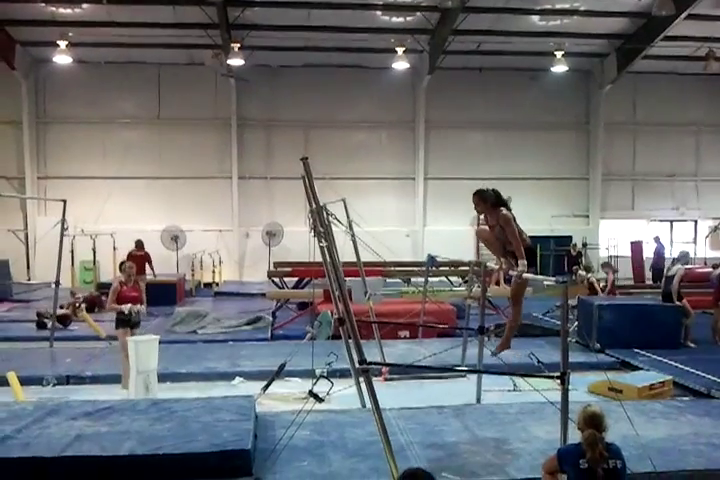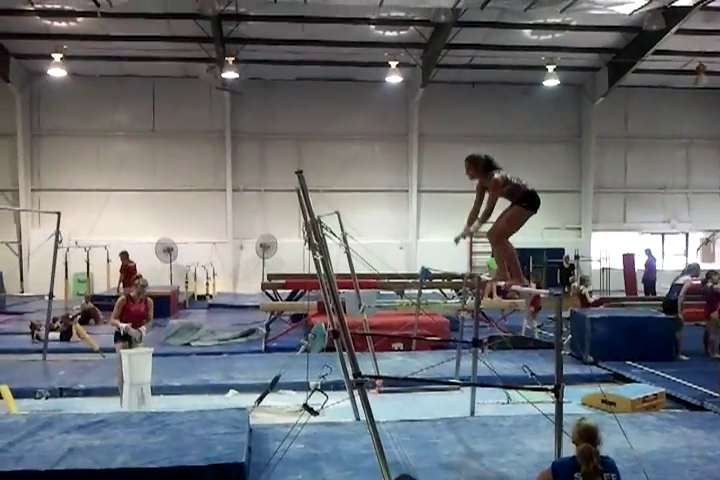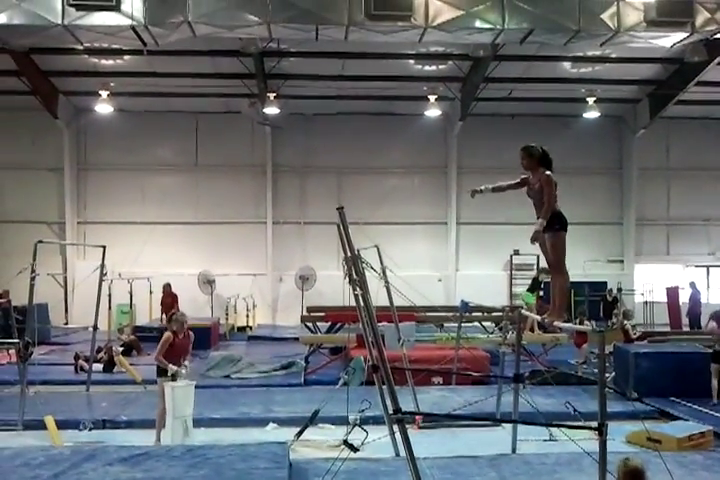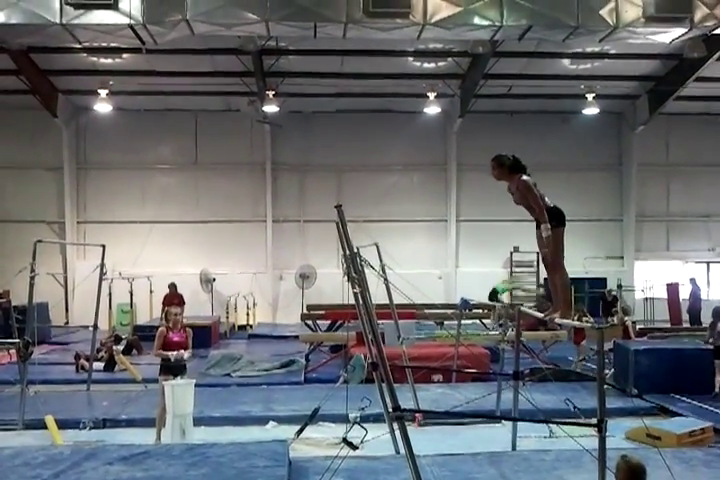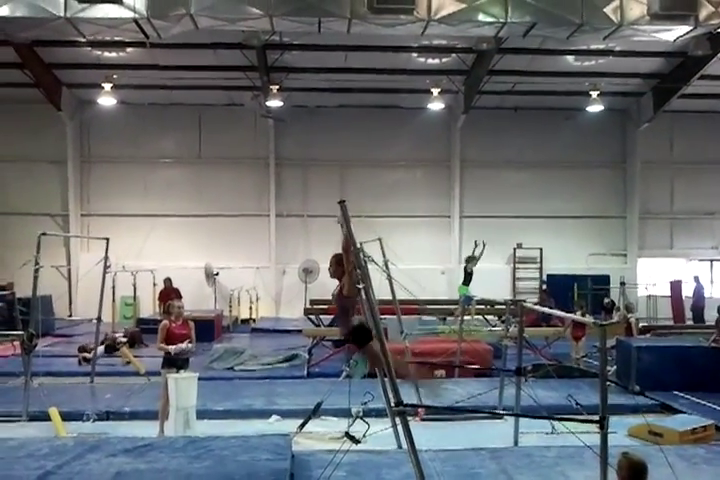
dt=1s
person 1, frame 1
left shoulder: (504, 215)
right shoulder: (487, 217)
left elbow: (516, 241)
right elbow: (498, 239)
left wrist: (522, 265)
right wrist: (503, 261)
left hip: (526, 253)
right hip: (510, 251)
left knee: (515, 299)
left ankle: (506, 340)
person 1, frame 2
left shoulder: (495, 180)
right shoulder: (482, 183)
left elbow: (489, 209)
right elbow: (476, 208)
left wrist: (474, 228)
right wrist: (465, 230)
left hip: (528, 200)
right hip: (518, 201)
left knee: (498, 237)
right knee: (493, 235)
left ankle: (519, 279)
right ankle: (503, 275)
person 1, frame 3
left shoulder: (547, 177)
right shoulder: (528, 179)
left elbow: (548, 205)
right elbow: (505, 186)
left wrist: (538, 227)
right wrist: (482, 189)
left hip: (555, 222)
right hip: (545, 224)
left knee: (559, 269)
right knee: (553, 269)
left ankle: (560, 312)
right ankle: (553, 310)
person 1, frame 4
left shoulder: (523, 183)
right shoulder: (511, 186)
left elbow: (539, 206)
left wrist: (546, 232)
left hip: (552, 217)
right hip: (543, 220)
left knee: (557, 266)
right knee: (549, 266)
left ankle: (566, 309)
right ankle: (558, 307)
person 1, frame 5
left shoulder: (347, 285)
right shoulder: (343, 286)
left elbow: (349, 261)
left hip: (354, 330)
right hip: (353, 331)
left knee: (381, 364)
person 2, frame 1
left shoulder: (139, 285)
right shoulder: (117, 285)
left elbow: (144, 303)
right elbow: (110, 306)
left wrist: (141, 308)
right wrist: (126, 307)
left hip: (135, 320)
right hip: (122, 321)
right knee: (126, 352)
left ankle: (125, 381)
right ankle: (128, 383)
person 2, frame 2
left shoulder: (148, 302)
right shoulder: (123, 299)
left elbow: (149, 320)
right elbow: (112, 320)
left wrist: (143, 328)
right wrist: (123, 326)
left hip: (136, 335)
right hip: (121, 335)
right ankle: (123, 398)
person 2, frame 3
left shoulder: (190, 335)
right shoulder: (169, 336)
right elbow: (157, 356)
left wrist: (185, 363)
right wrist: (170, 367)
left hip: (178, 370)
right hip: (164, 370)
right knee: (164, 405)
right ankle: (157, 438)
person 2, frame 4
left shoulder: (187, 331)
right shoulder: (163, 330)
left elbow: (189, 349)
right elbow: (156, 351)
left wrist: (186, 354)
right wrist: (172, 354)
left hip: (181, 368)
right hip: (166, 369)
right knee: (164, 403)
right ankle: (158, 437)
person 2, frame 5
left shoulder: (189, 324)
right shoulder: (166, 323)
left elbow: (193, 343)
right elbow: (159, 344)
left wrist: (188, 346)
right wrist: (171, 348)
left hip: (184, 361)
right hip: (169, 362)
right knee: (166, 396)
right ankle: (161, 429)
